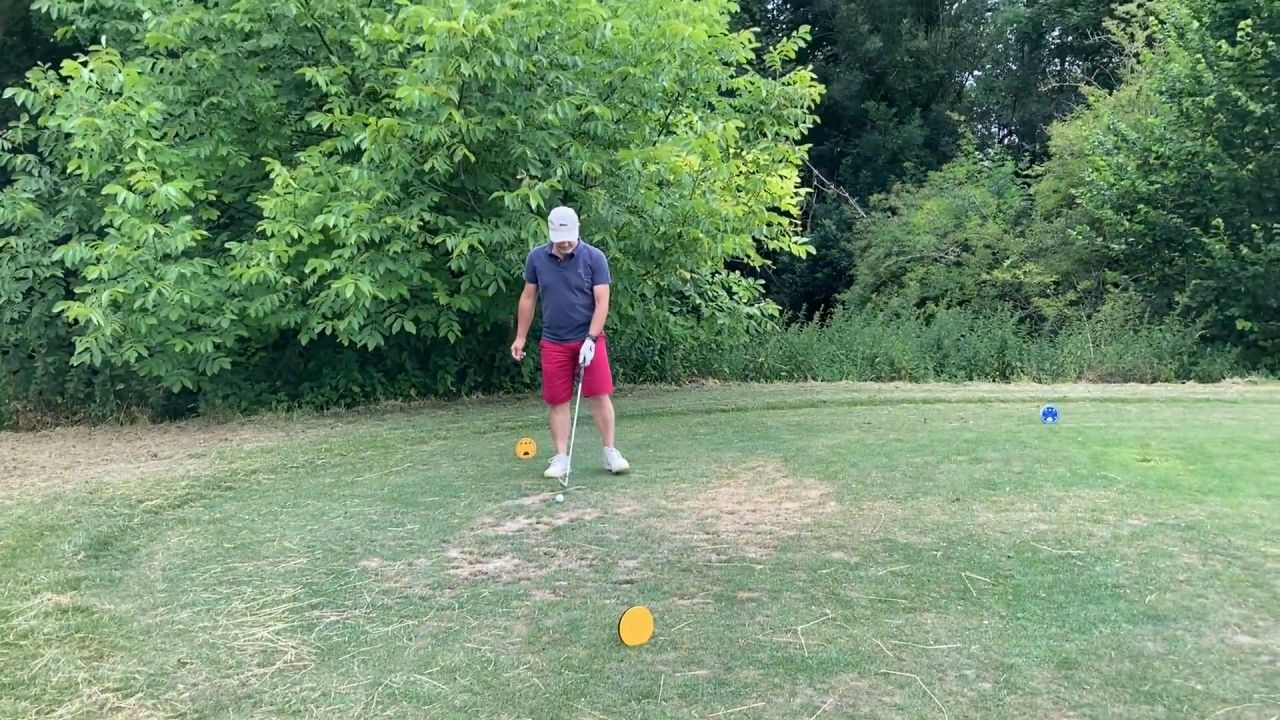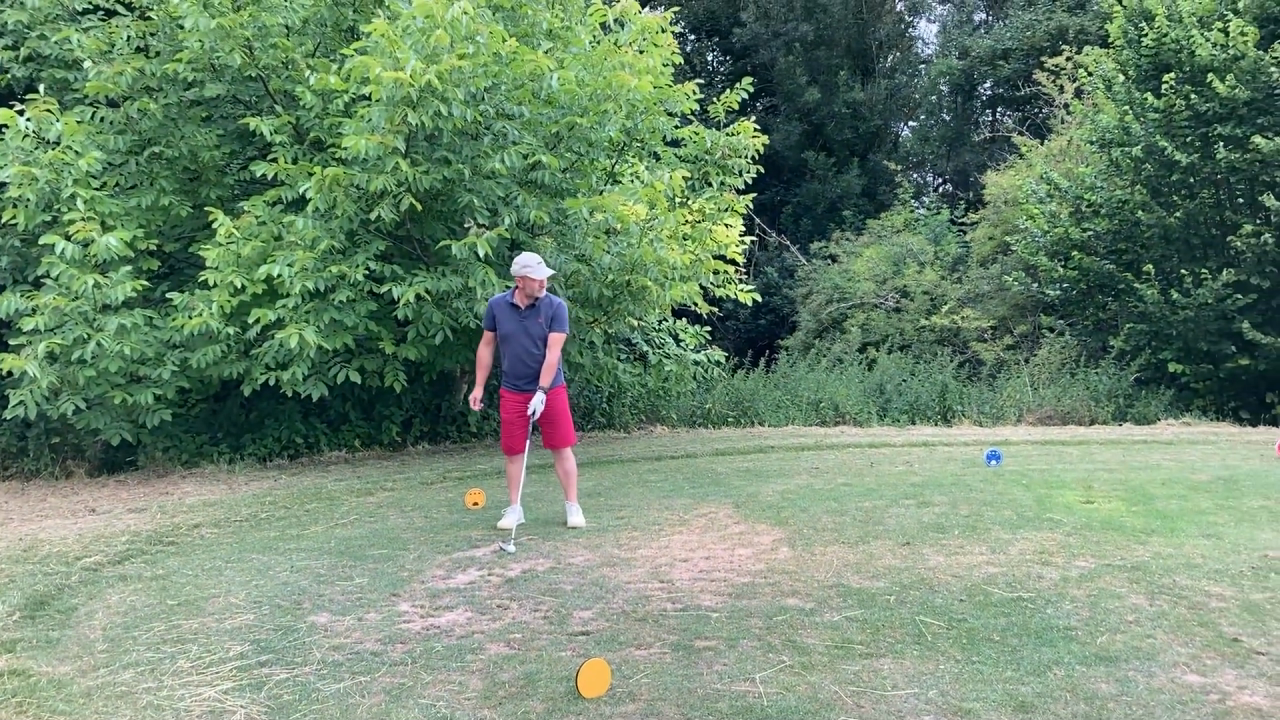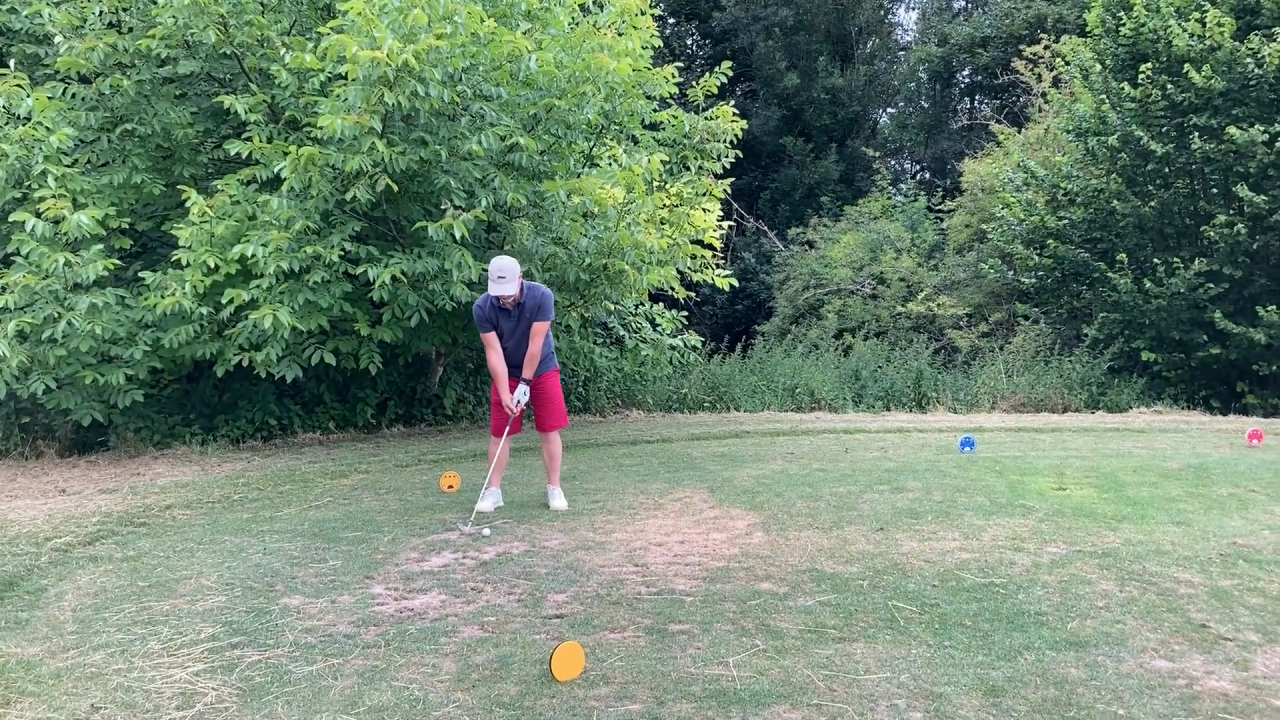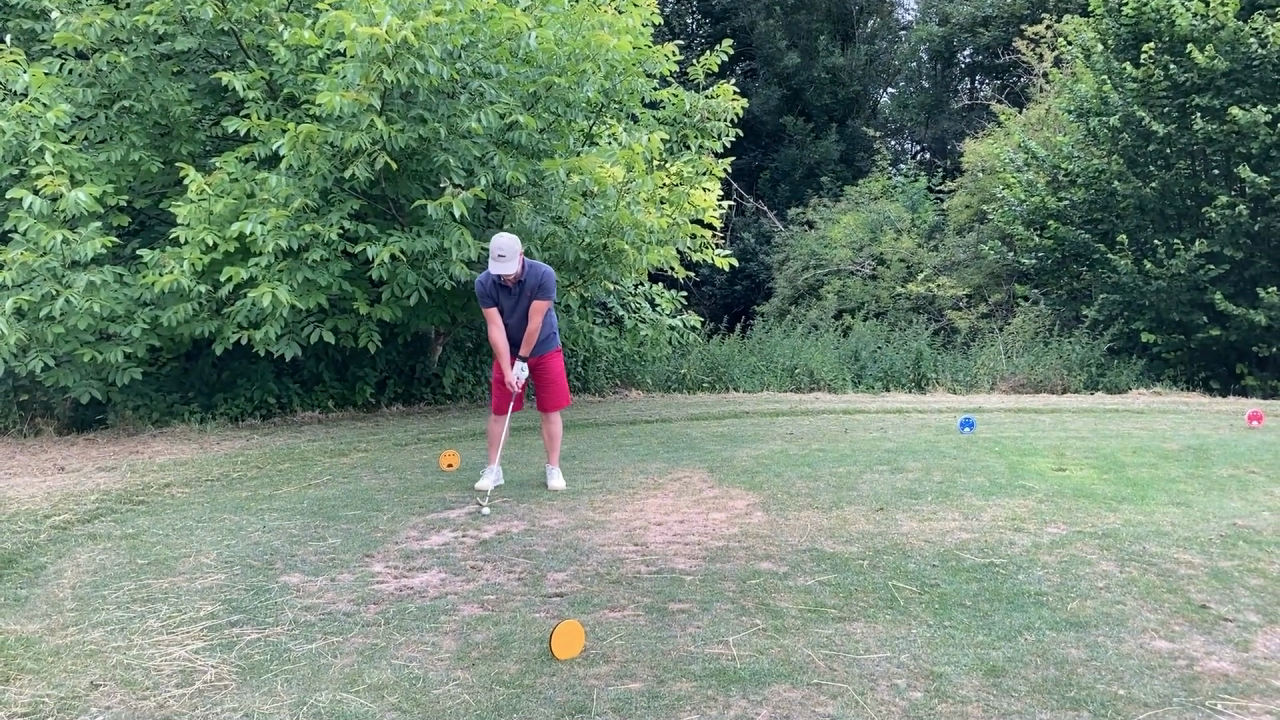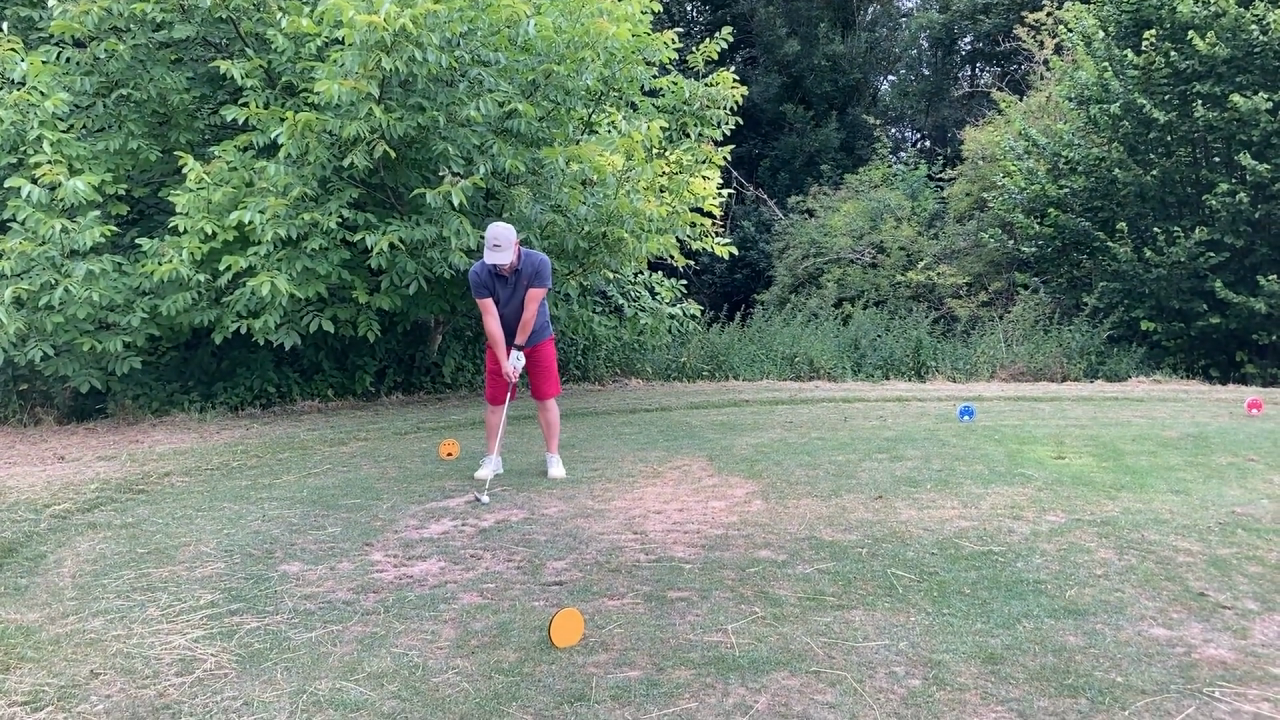
dt=1s
person 1, frame 1
left shoulder: (595, 258)
right shoulder: (536, 257)
left elbow: (602, 302)
right elbow: (527, 298)
left wrist: (591, 339)
right wrist: (521, 336)
left hip: (588, 339)
right hip: (553, 342)
left knee: (600, 395)
right knee: (557, 401)
left ankle: (610, 450)
right ankle: (561, 457)
person 1, frame 2
left shoulder: (556, 307)
right shoulder: (496, 305)
left elbow: (553, 353)
right elbow: (486, 346)
left wrist: (542, 391)
right wrist: (479, 386)
left hip: (551, 389)
right hip: (512, 392)
left knee: (562, 448)
right knee: (513, 452)
left ankle: (572, 505)
right ankle: (514, 509)
person 1, frame 3
left shoulder: (541, 296)
right shoulder: (482, 307)
left elbow: (535, 344)
right elbow: (494, 352)
left wrist: (526, 383)
right wrist: (505, 394)
left hip: (542, 371)
right hip: (506, 373)
left knee: (549, 430)
right knee: (499, 433)
left ankle: (554, 488)
right ankle: (493, 490)
person 1, frame 4
left shoulder: (544, 275)
right shoulder: (484, 283)
left elbow: (535, 323)
right elbow: (496, 328)
left wrist: (523, 360)
right wrist: (507, 370)
left hip: (545, 350)
right hip: (507, 352)
left knee: (550, 410)
right knee: (499, 411)
left ankle: (553, 468)
right ankle: (493, 469)
person 1, frame 5
left shoulder: (539, 263)
right shoulder: (478, 273)
left elbow: (530, 311)
right elbow: (491, 318)
left wrist: (518, 349)
right wrist: (504, 360)
left hip: (538, 339)
right hip: (499, 343)
left knee: (546, 398)
right knee: (495, 401)
left ankle: (553, 457)
right ankle: (492, 459)
